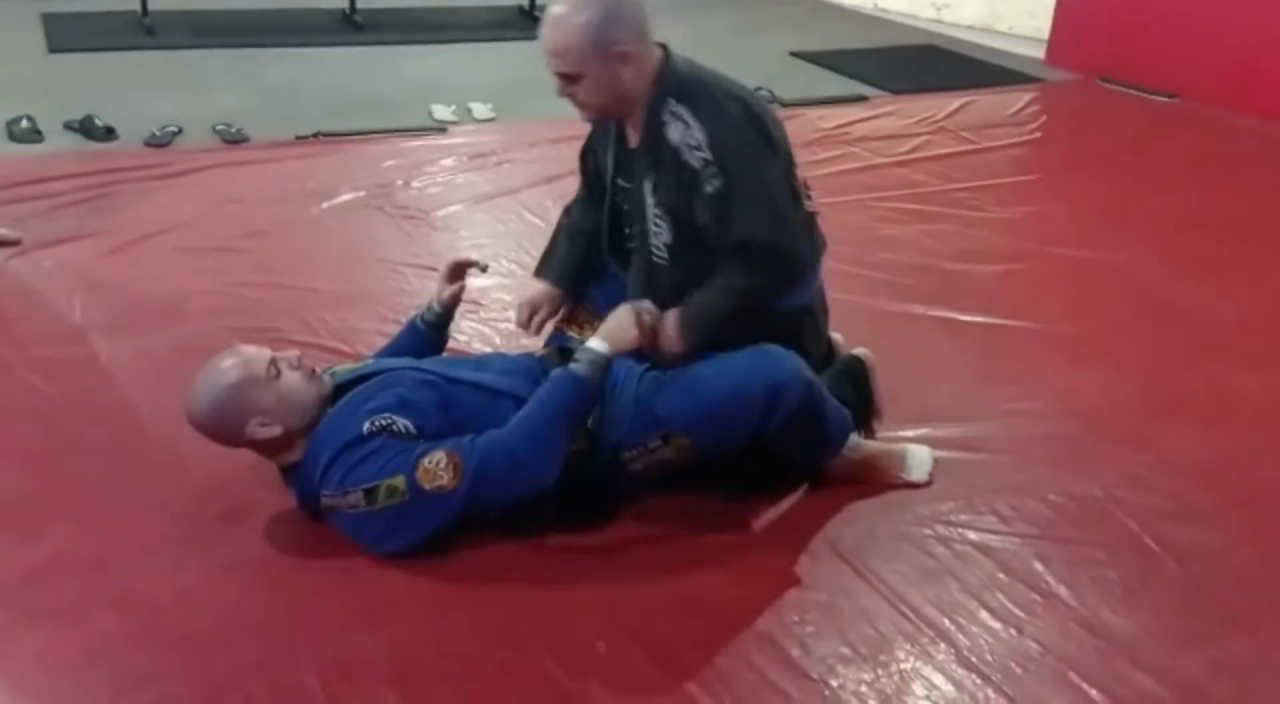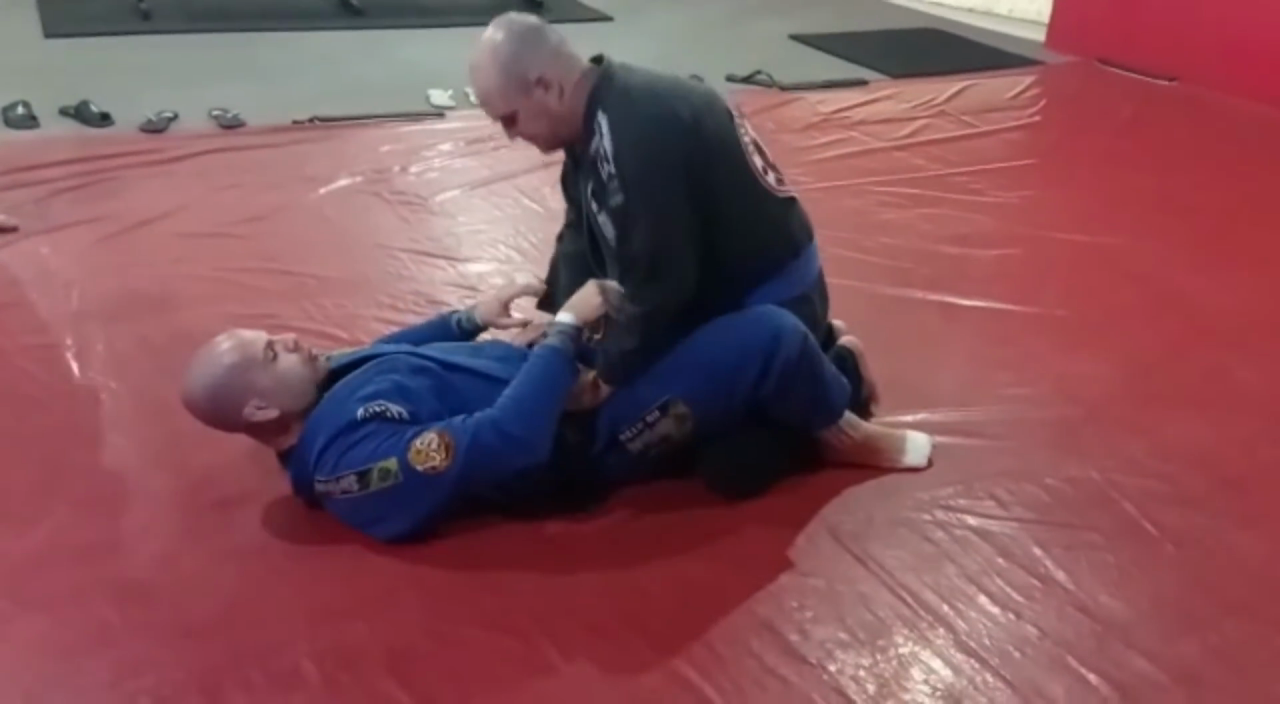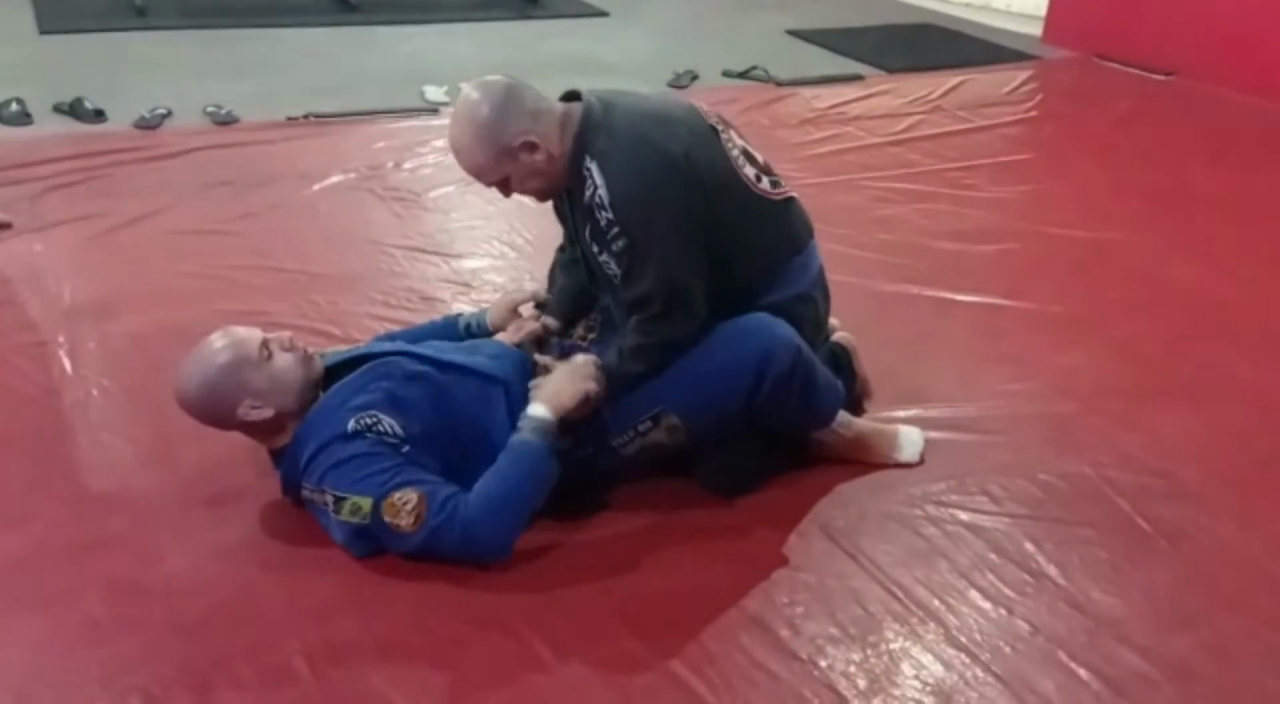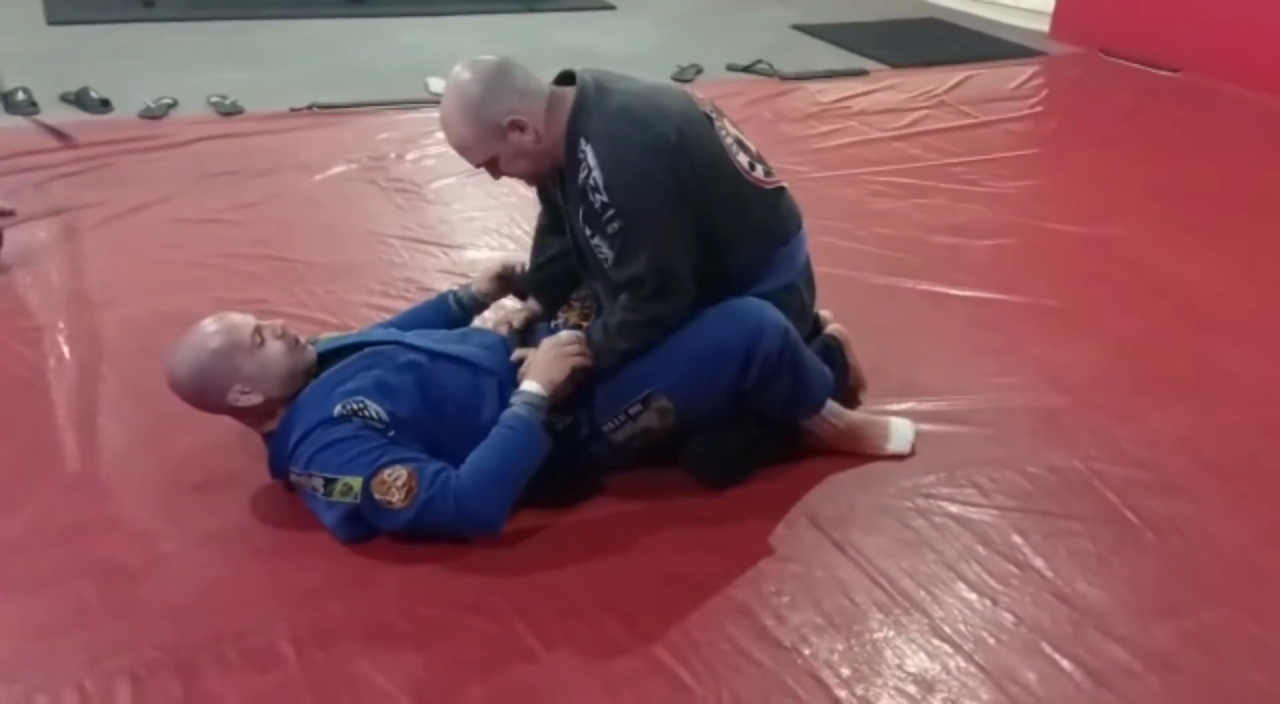
dt=0.7s
person 1, frame 1
left shoulder: (328, 406)
right shoulder: (360, 474)
right elbow: (518, 464)
left wrist: (436, 311)
right wrist: (600, 350)
left hip: (557, 370)
right hip: (595, 438)
right knee: (776, 377)
right ankle: (847, 456)
person 1, frame 2
left shoulder: (324, 392)
right shoulder: (354, 456)
left elbow: (393, 352)
right elbow: (511, 440)
left wrist: (471, 317)
right wrist: (570, 325)
left hip: (562, 378)
right hip: (590, 433)
right knee: (769, 334)
left ankle: (807, 365)
right ankle: (846, 436)
person 1, frame 3
left shoulder: (319, 385)
right shoulder: (341, 466)
left elbow: (396, 349)
right elbow: (483, 532)
left wrist: (481, 322)
right wrist: (545, 415)
left hip: (549, 375)
right hip: (581, 434)
right knee: (763, 346)
left ankle: (805, 358)
right ankle: (840, 433)
person 1, frame 4
left shoulder: (315, 368)
right shoulder: (329, 448)
left elbow: (393, 336)
right elbow: (471, 505)
left wrist: (472, 296)
right wrist: (535, 392)
left hip: (537, 353)
right hip: (569, 422)
right knee: (747, 329)
left ankle: (793, 366)
right ankle: (833, 423)
person 2, frame 1
left shoulder: (708, 129)
right shoulder: (617, 112)
left elbow: (772, 258)
right elbow: (596, 203)
left wrist: (691, 325)
right wrist: (555, 279)
left hip: (759, 321)
person 2, frame 2
left shoulder: (635, 135)
right shoulder: (601, 106)
left elbow: (656, 282)
right elbow: (582, 231)
left wrist: (609, 375)
right wrist: (552, 319)
left hip: (766, 294)
right hip: (711, 281)
left knee: (734, 462)
person 2, frame 3
left shoulder: (631, 177)
right shoulder: (584, 123)
left elbow: (664, 318)
right elbow: (584, 244)
right wrist: (554, 319)
left hip: (769, 291)
right hip: (711, 276)
left knee: (723, 467)
left ankle: (829, 374)
person 2, frame 4
left shoulder: (625, 153)
right shoulder: (571, 108)
left elbow: (653, 297)
right elbow: (563, 224)
right wrist: (539, 300)
left hip: (758, 277)
right hip: (698, 263)
left knee: (715, 453)
left ankle: (823, 362)
right ankle: (796, 341)
